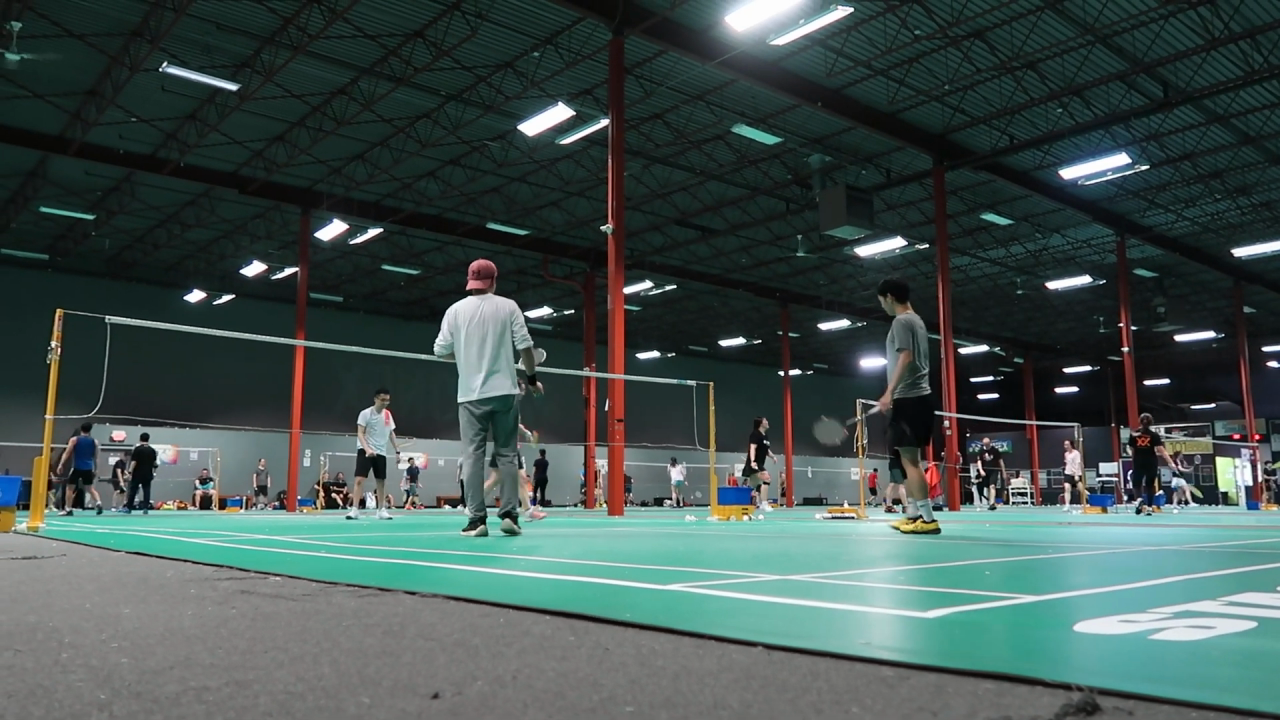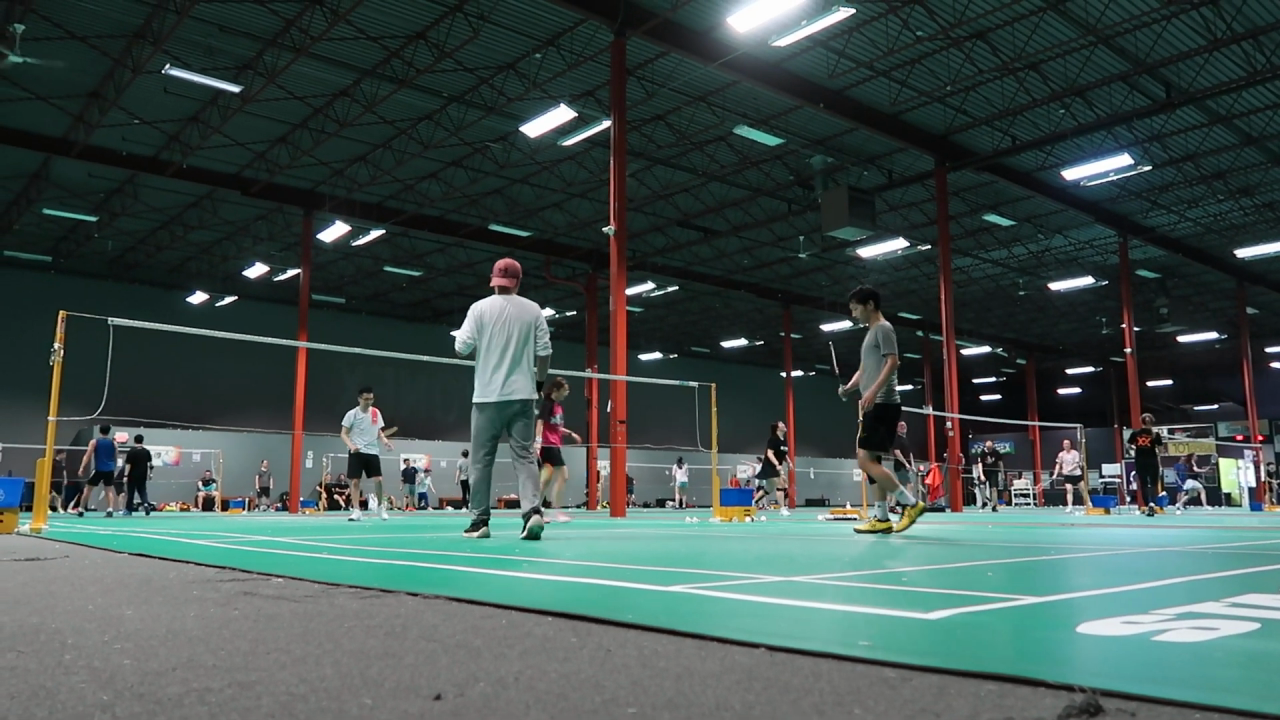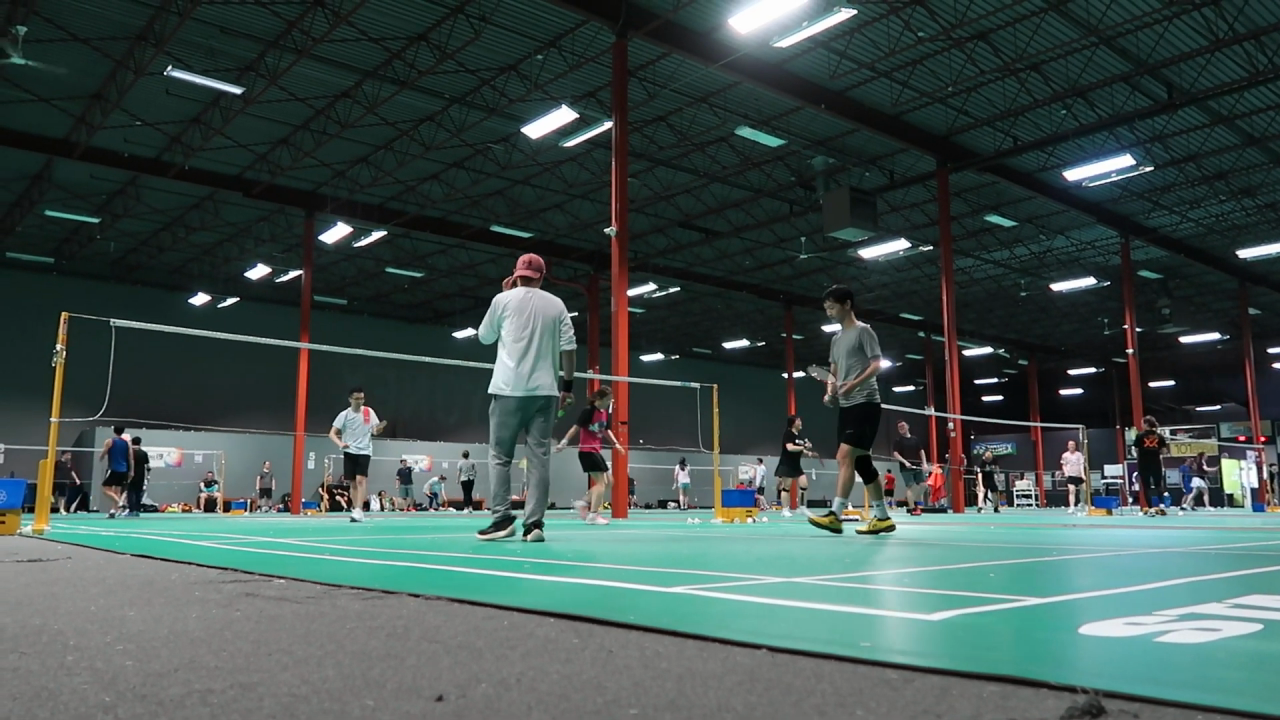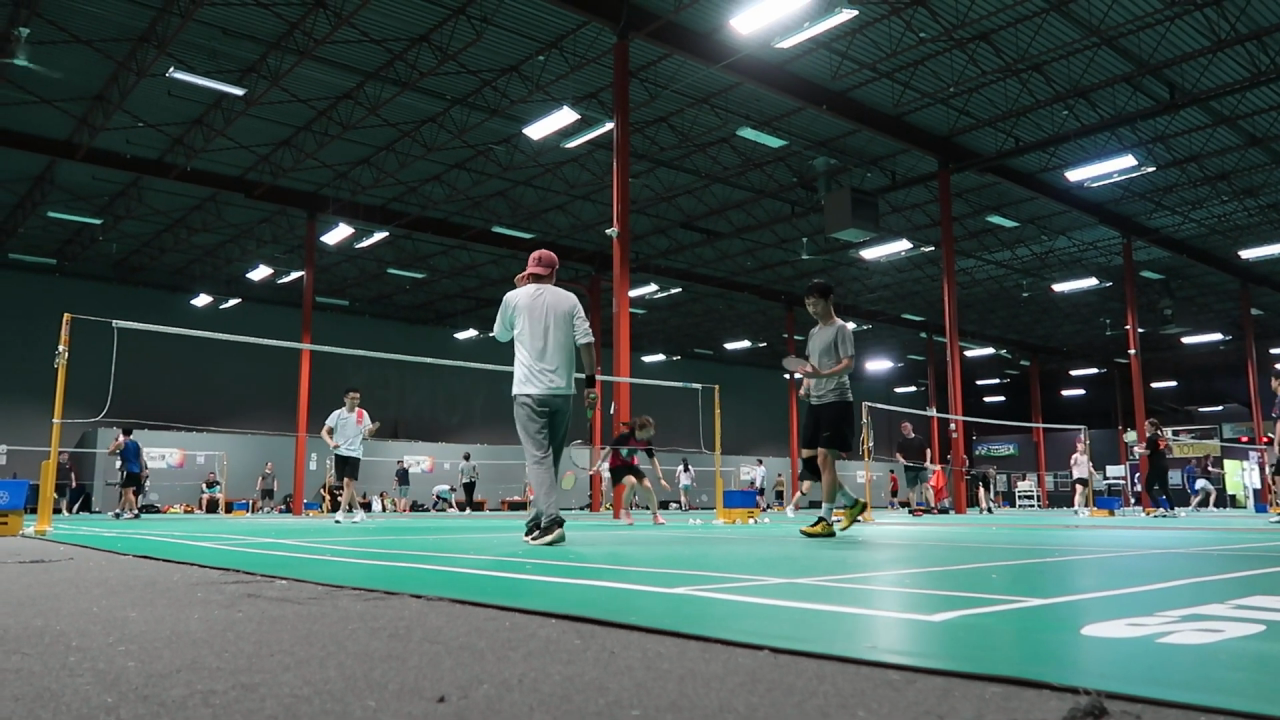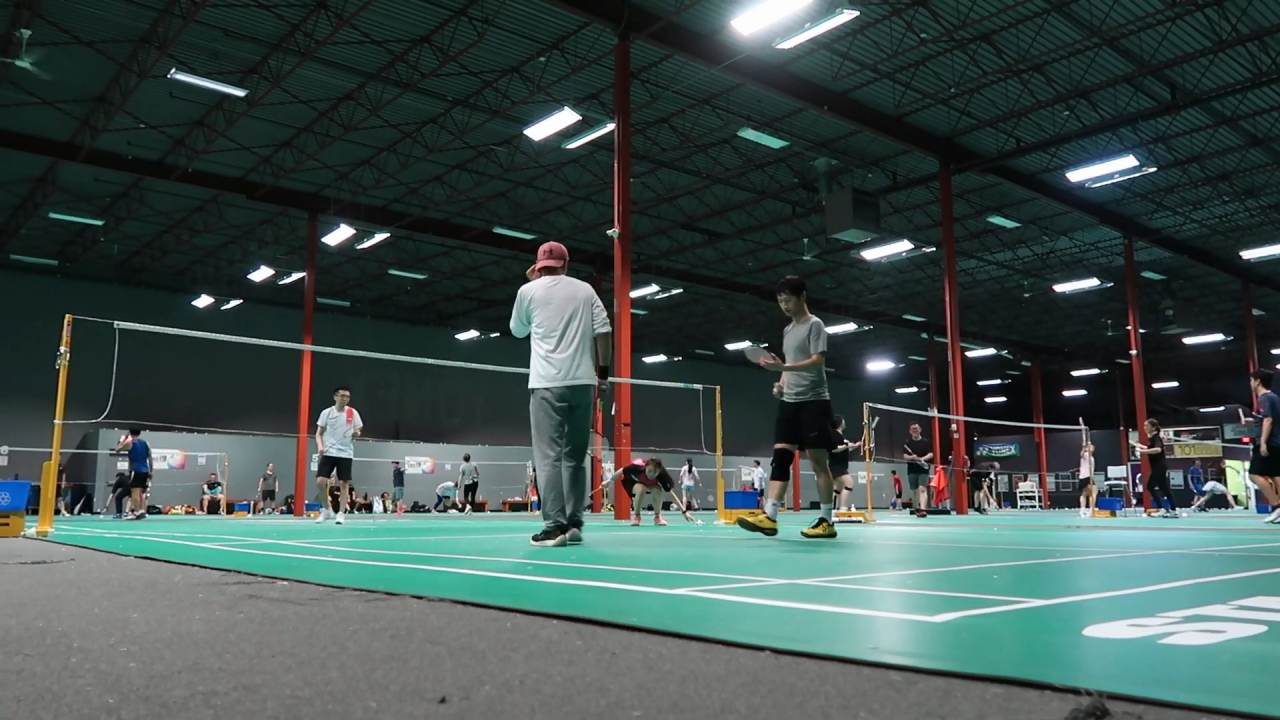
dt=0.3s
person 1, frame 1
left shoulder: (455, 310)
right shoulder: (508, 306)
left elbow: (440, 350)
right elbow: (524, 345)
right wrist: (532, 378)
left hip: (471, 394)
right hip: (505, 392)
left knee: (474, 456)
right knee: (507, 454)
left ankle: (477, 519)
right ankle: (509, 513)
person 1, frame 2
left shoulder: (480, 308)
right shoulder: (533, 310)
left elbow: (461, 346)
right elbow: (544, 352)
right wrist: (539, 384)
left hip: (488, 396)
right hip: (522, 395)
left knee: (481, 459)
right knee: (524, 457)
left ankle: (480, 521)
right ankle: (533, 511)
person 1, frame 3
left shoulder: (503, 299)
right shoulder: (556, 304)
left elbow: (485, 337)
right elbow: (568, 348)
right wrist: (567, 385)
left hip: (509, 390)
right hip: (544, 391)
left knee: (500, 455)
right knee: (539, 457)
left ankle: (502, 517)
right ankle: (534, 524)
person 1, frame 4
left shoulder: (514, 297)
right shoulder: (569, 300)
left elbow: (501, 335)
right elbow: (586, 341)
right wrist: (591, 381)
left hip: (529, 389)
right hip: (562, 390)
left knee: (538, 457)
right knee: (551, 458)
left ankle: (551, 521)
right ankle: (539, 520)
person 1, frame 5
left shoulder: (529, 290)
right shoulder: (585, 290)
left elbow: (518, 330)
right elbow: (603, 331)
right wrist: (602, 372)
left hip: (547, 383)
right hip: (582, 382)
left knee: (549, 456)
right knee: (576, 456)
left ankle: (555, 526)
right ankle: (573, 522)
person 2, frame 1
left shoulder: (901, 322)
right shoulder: (917, 321)
left elbow: (905, 359)
left wrist: (889, 393)
right wrist: (894, 393)
left hip: (908, 399)
right hip: (922, 397)
left knee: (909, 459)
right knee: (910, 457)
left ankle: (928, 519)
right ankle: (914, 514)
person 2, frame 2
left shoulder: (882, 329)
right shoulder: (870, 334)
left elbow: (892, 362)
right elbow: (864, 369)
left wrist: (872, 391)
right wrist: (850, 386)
left hip: (883, 405)
right hip: (873, 407)
left knee: (866, 460)
right knee: (872, 461)
left ankle: (911, 503)
right ankle: (881, 518)
person 2, frame 3
left shoulder: (863, 331)
right shoulder: (837, 338)
left elbow: (876, 364)
right elbow: (834, 371)
left wrist: (854, 384)
right wrist: (830, 392)
left hip: (865, 403)
right hip: (847, 406)
left knee: (845, 457)
right knee: (862, 462)
left ankle: (835, 515)
right ankle: (882, 517)
person 2, frame 4
left shoulder: (840, 329)
right shoulder: (813, 332)
left elbow: (848, 364)
left wrist: (820, 374)
right wrist: (805, 385)
left hip: (836, 403)
right hip: (815, 404)
left knee: (824, 459)
right knee: (808, 459)
left ankle: (826, 519)
right ankle: (852, 502)
person 2, frame 5
left shoulder: (815, 325)
right shoulder: (788, 330)
left elbow: (818, 360)
left wrist: (784, 367)
right wrist: (781, 383)
left hip: (814, 401)
right hip: (789, 402)
left knee: (818, 461)
right knee: (781, 456)
left ankle: (826, 521)
right ankle: (769, 517)
